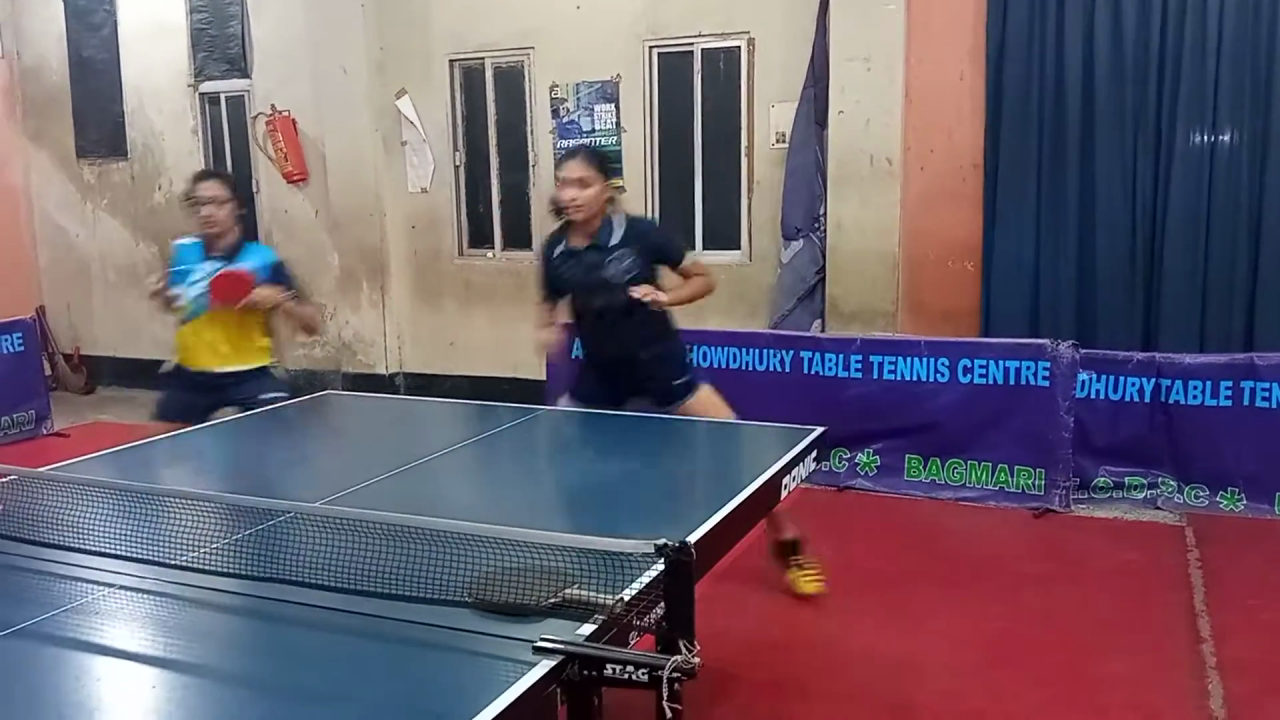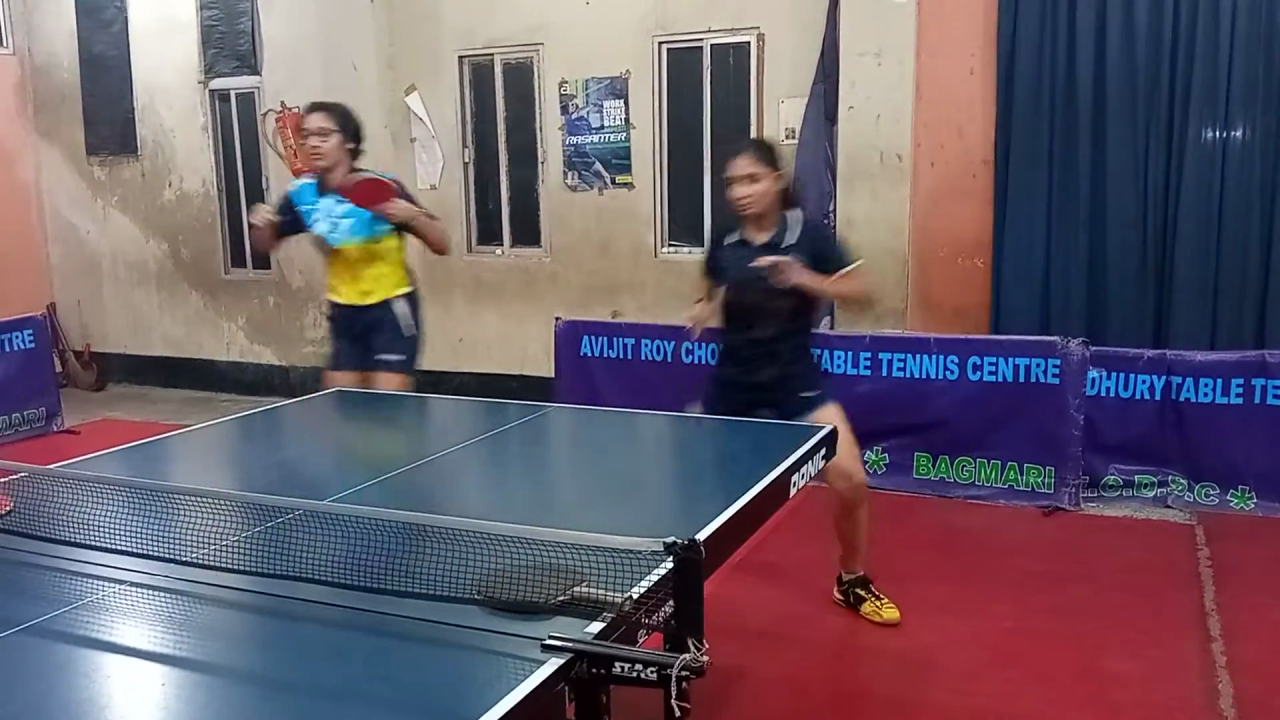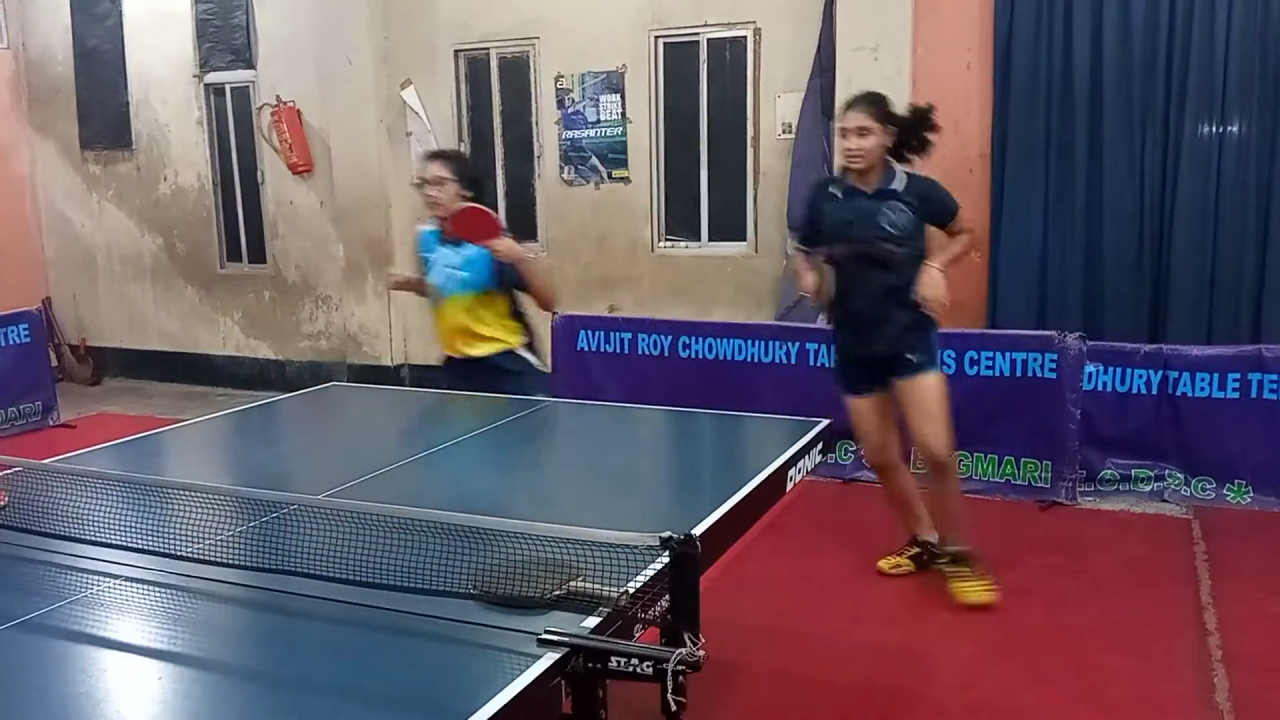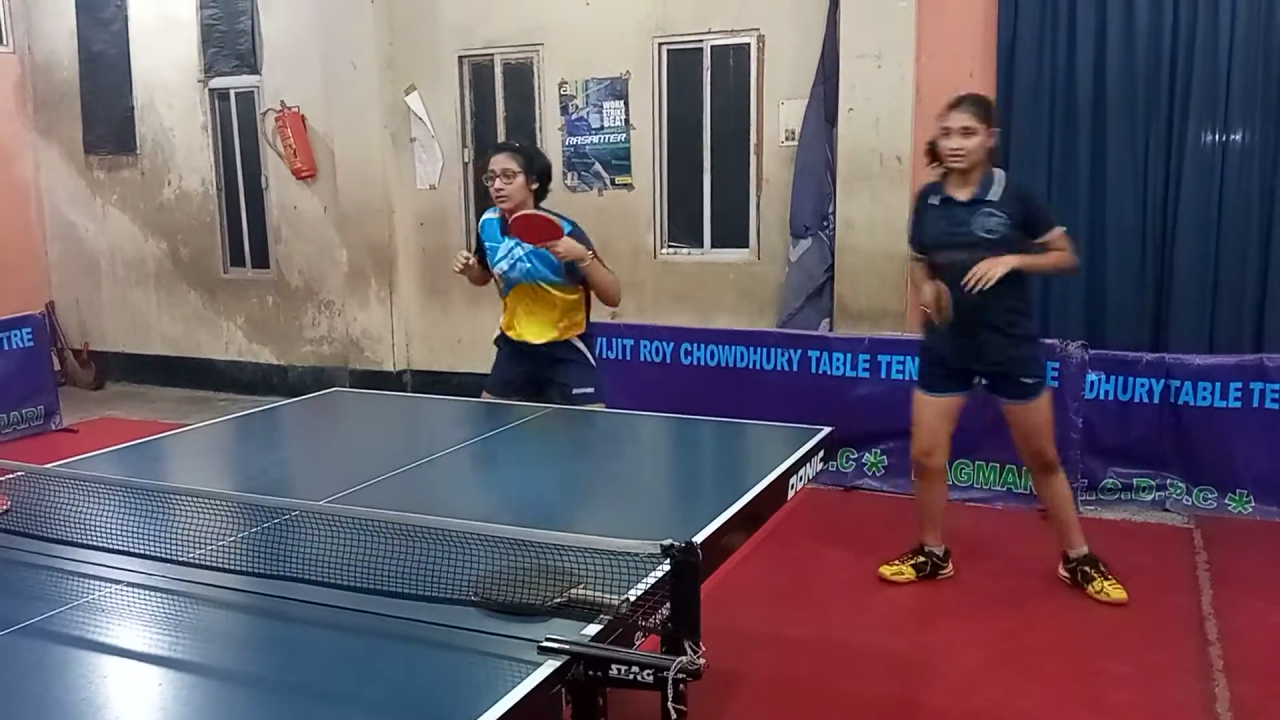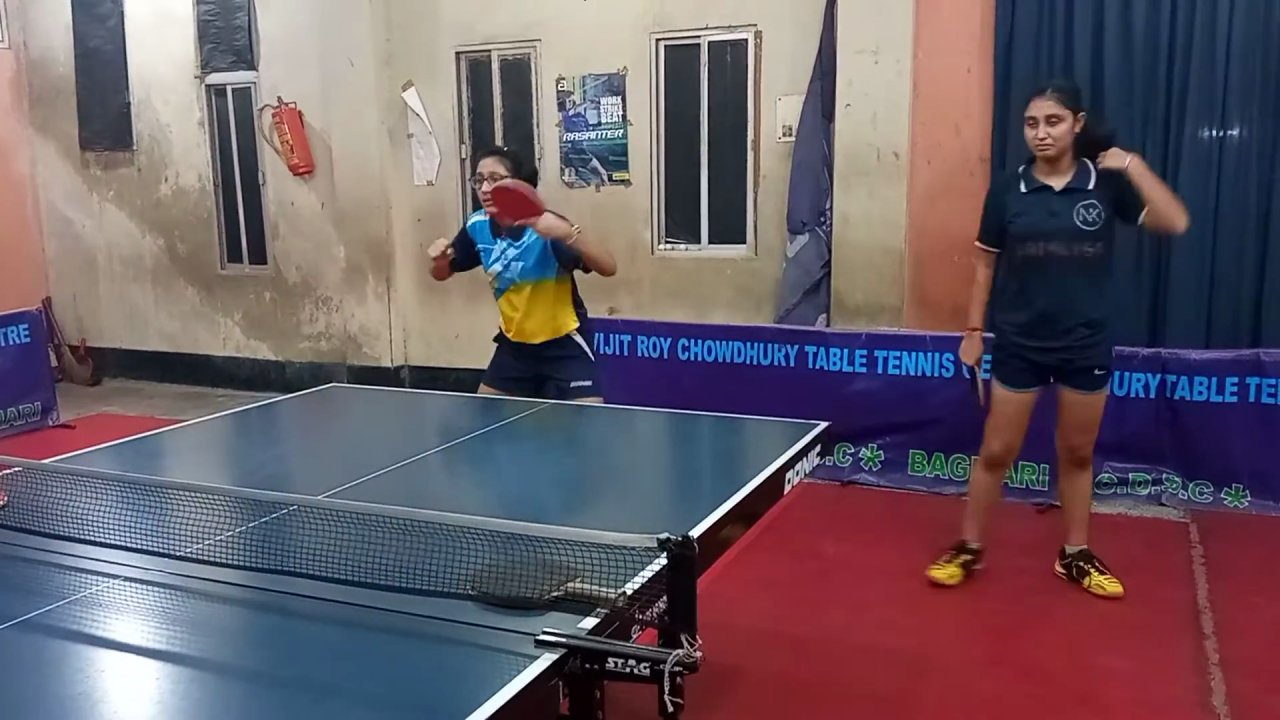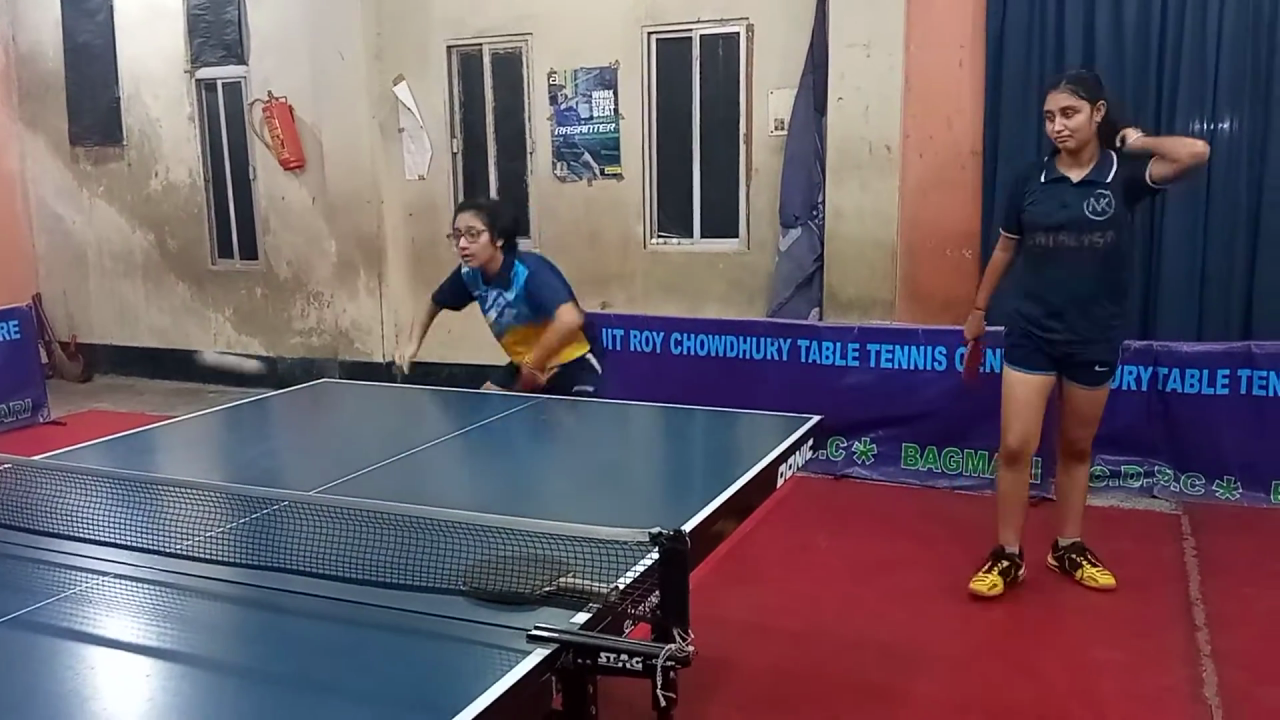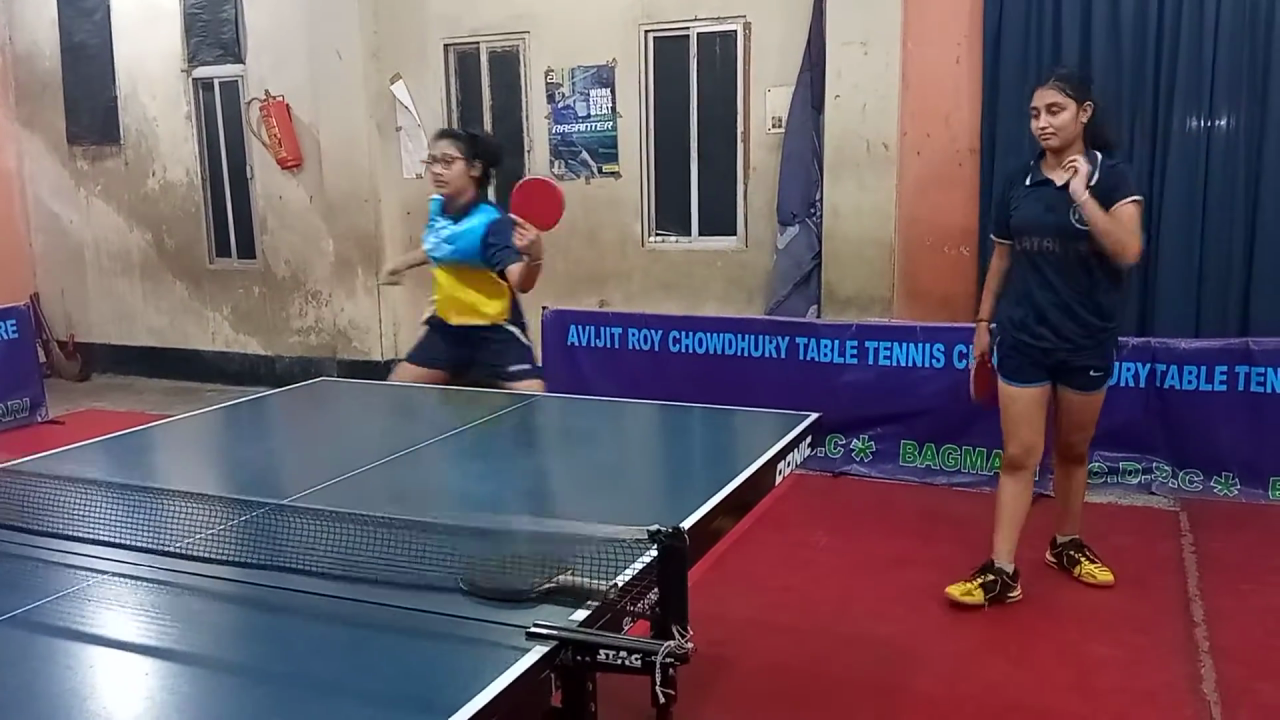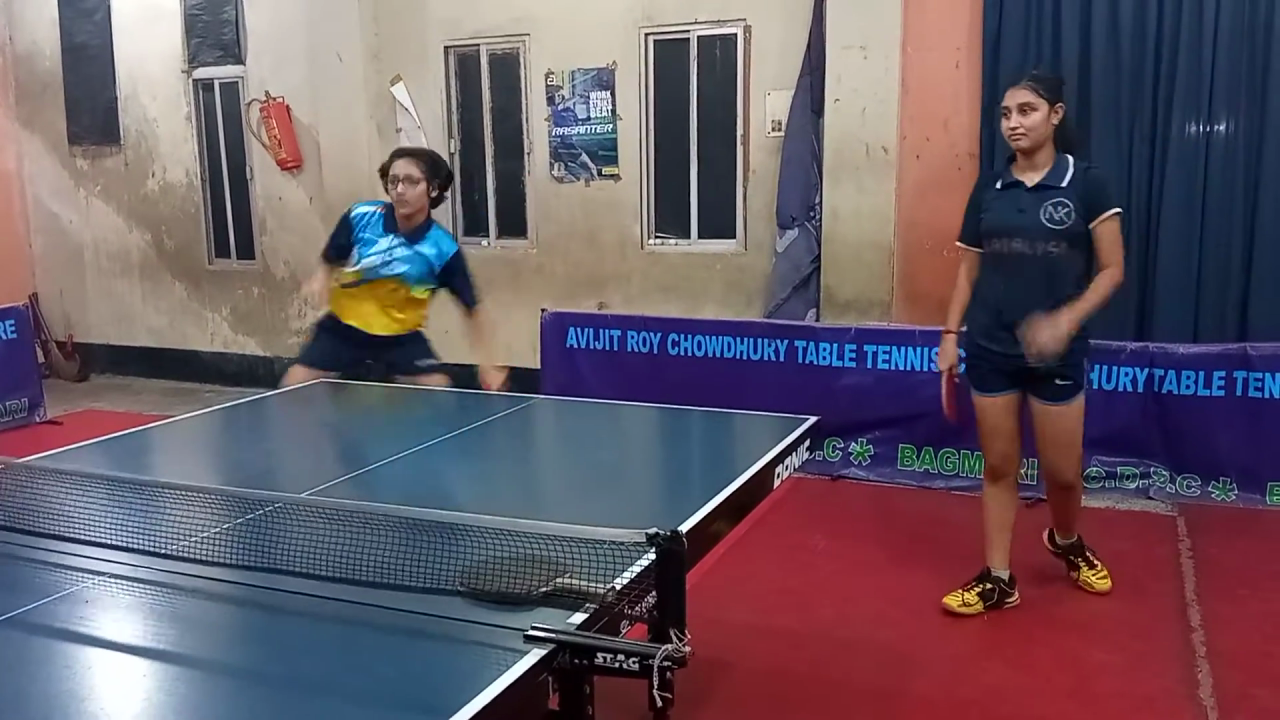
dt=0.3s
person 1, frame 1
left shoulder: (642, 233)
right shoulder: (555, 249)
left elbow: (703, 280)
right elbow: (550, 306)
left wrist: (662, 297)
right wrist: (549, 332)
left hip: (663, 369)
right hip: (600, 376)
left ankle: (787, 543)
person 1, frame 2
left shoulder: (809, 234)
right shoulder: (726, 240)
left elbow: (860, 291)
left wrist: (804, 279)
right wrist: (703, 308)
left hip: (795, 380)
right hip: (733, 379)
left knee: (851, 479)
left ankle: (853, 581)
person 1, frame 3
left shoulder: (919, 190)
right shoulder: (821, 195)
left elbow: (964, 234)
right elbow: (803, 256)
left wrist: (935, 266)
right wrist: (813, 275)
left hip: (909, 335)
right hip: (850, 342)
left knee: (936, 451)
right knee: (881, 457)
left ankle: (956, 554)
right ankle: (925, 541)
person 1, frame 4
left shoulder: (1015, 196)
right shoulder: (928, 199)
left elbow: (1066, 256)
left wrist: (1009, 260)
right wrist: (927, 289)
left hip: (1010, 349)
right hip: (945, 350)
left knee: (1043, 459)
right knee: (926, 457)
left ankle: (1078, 558)
right ankle: (933, 553)
person 1, frame 5
left shoulder: (1107, 185)
right shoulder: (1007, 189)
left elbow: (1176, 224)
right elbow: (985, 264)
left wrist: (1132, 165)
right wrist: (973, 330)
left hip: (1086, 343)
right hip: (1019, 343)
left knee: (1077, 454)
right knee: (996, 453)
left ankle: (1076, 555)
right ankle: (968, 548)
person 1, frame 6
left shoulder: (1126, 173)
right shoulder: (1030, 179)
left elbow: (1196, 151)
right elbow: (1005, 249)
left wrist: (1140, 142)
right wrist: (977, 309)
left hip: (1096, 337)
right hip: (1031, 332)
left knee: (1077, 447)
right knee: (1015, 447)
left ankle: (1068, 547)
right ankle: (1007, 554)
person 1, frame 7
left shoulder: (1112, 176)
right shoulder: (1017, 183)
left elbow: (1128, 253)
left wrist: (1082, 193)
right wrist: (983, 323)
left hip: (1087, 342)
right hip: (1021, 340)
left knee: (1072, 450)
right knee: (1018, 457)
left ankle: (1066, 544)
right ankle: (1000, 572)
person 1, frame 8
left shoulder: (1086, 183)
right shoulder: (988, 189)
left elbow: (1112, 270)
left wrist: (1066, 321)
right wrist: (951, 335)
left hip: (1056, 352)
right hip: (990, 349)
left knee: (1062, 471)
right knee: (999, 467)
left ankle: (1067, 541)
right ankle: (998, 578)
person 2, frame 1
left shoulder: (263, 263)
right shoulder: (183, 253)
left elbow: (312, 324)
left wrist: (280, 300)
right wrist: (161, 295)
left hip: (250, 373)
right hip: (193, 374)
person 2, frame 2
right shoulder: (301, 193)
left elbow: (442, 246)
right elbow: (266, 243)
left wrist: (415, 215)
right wrist: (260, 225)
left hip: (388, 307)
right hip: (344, 310)
person 2, frame 3
left shoulder: (493, 241)
right shoulder: (427, 237)
left elbow: (548, 301)
left wrist: (522, 257)
right wrist: (410, 283)
left hip: (508, 359)
right hip: (459, 363)
person 2, frame 4
left shoulder: (563, 232)
right shoulder: (488, 224)
left elbow: (613, 297)
left wrist: (583, 256)
right wrist: (469, 269)
left hip: (565, 349)
right hip: (514, 345)
person 2, frame 5
left shoulder: (547, 226)
right shoulder: (477, 227)
left elbow: (609, 267)
right elbow: (442, 271)
left wrist: (568, 233)
right wrist: (439, 255)
left hip: (563, 344)
right hip: (515, 344)
person 2, frame 6
left shoulder: (530, 272)
right shoulder: (469, 274)
left elbow: (570, 319)
right elbow: (435, 303)
left wrist: (534, 365)
right wrist: (413, 342)
left hip: (572, 363)
right hip: (523, 367)
person 2, frame 7
left shoulder: (491, 222)
right shoulder: (437, 205)
left elbow: (521, 283)
left wrist: (531, 255)
right wrist: (400, 264)
left hip: (494, 329)
right hip: (446, 325)
person 2, frame 8
left shoulder: (443, 249)
right shoulder: (360, 217)
left elbow: (473, 307)
right elbow: (328, 263)
left wrist: (486, 363)
right wrist: (319, 280)
left hip: (403, 336)
right hip: (344, 327)
